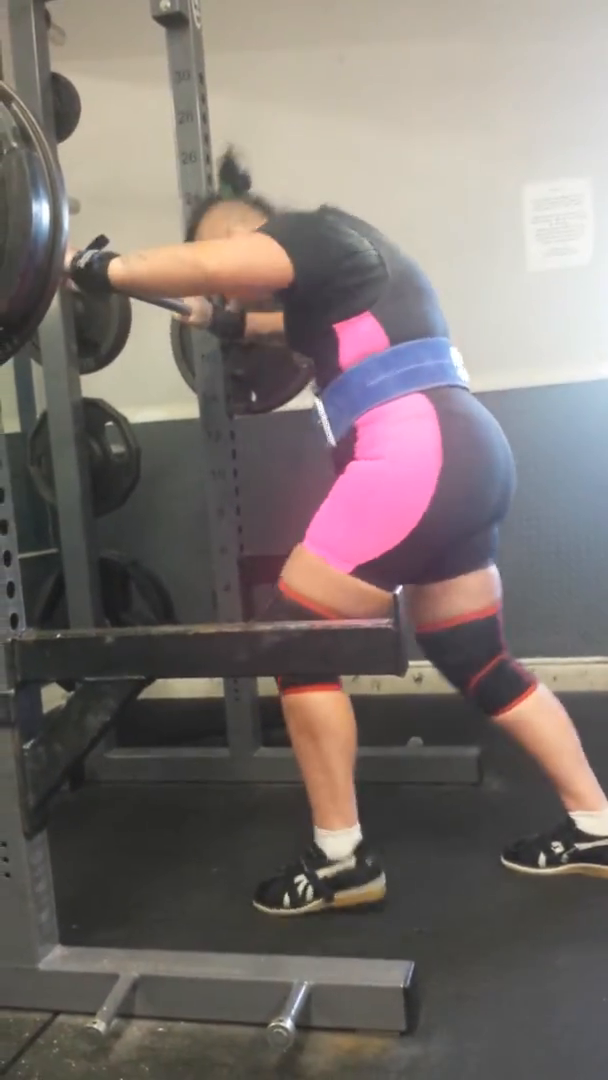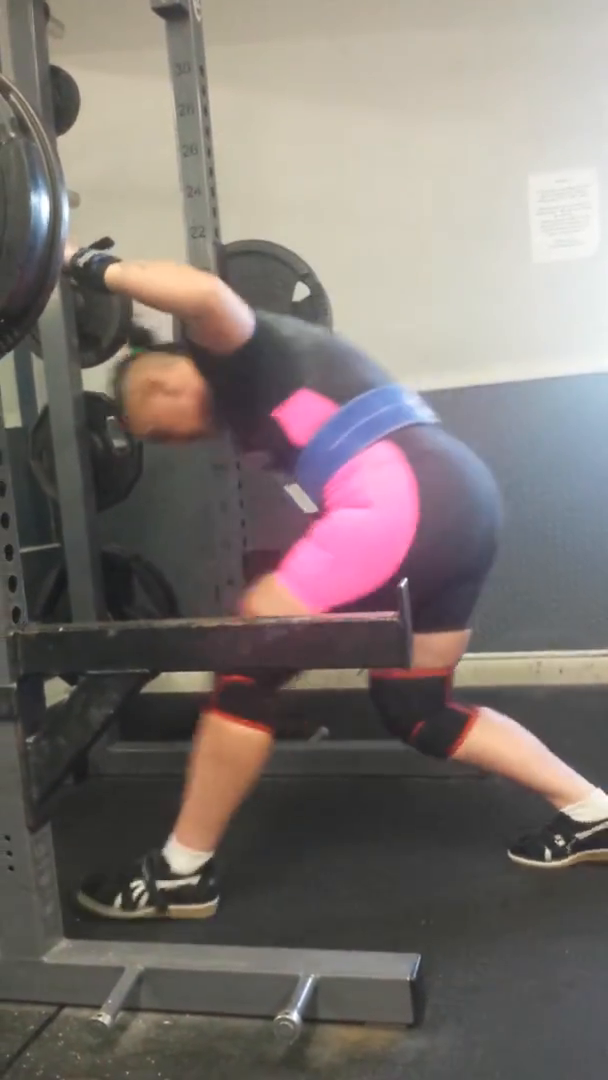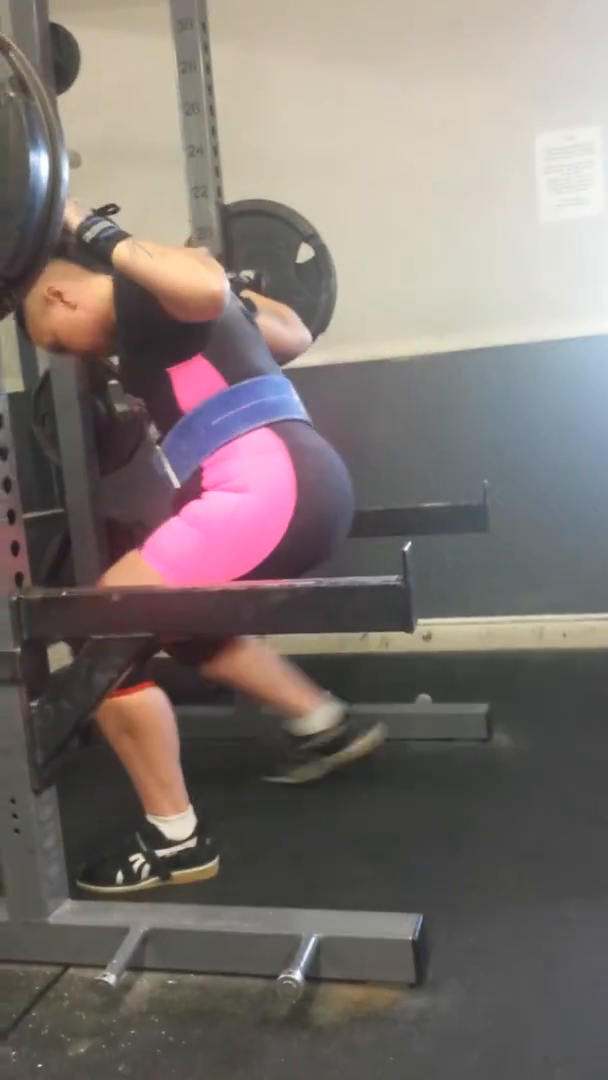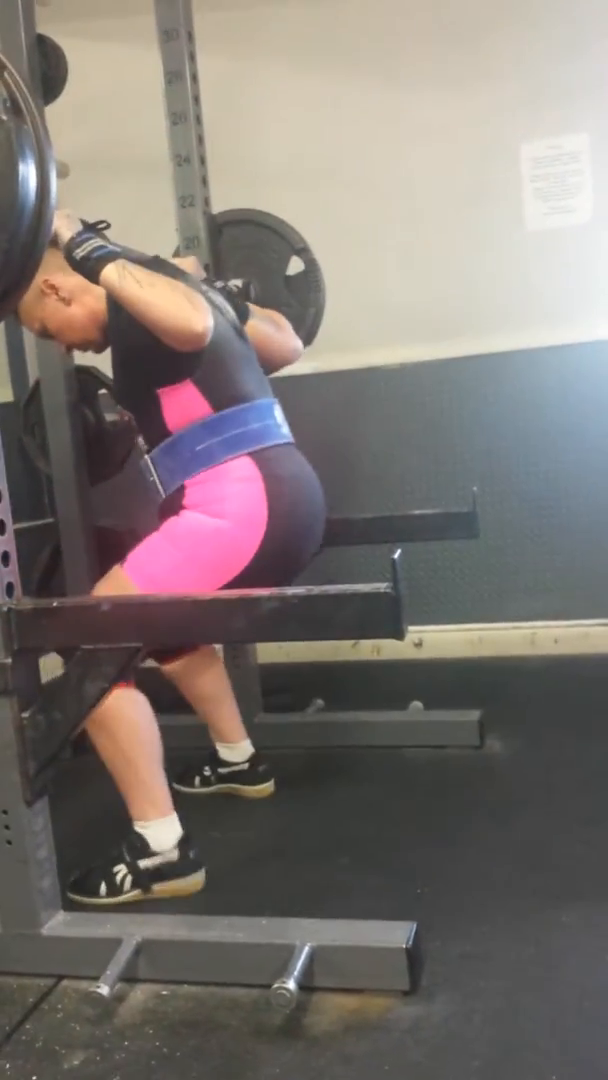
dt=0.4s
person 1, frame 1
left shoulder: (316, 232)
right shoulder: (335, 255)
left elbow: (213, 264)
left wrist: (97, 268)
right wrist: (233, 324)
left hip: (415, 456)
right hip: (466, 454)
right knee: (475, 661)
left ankle: (342, 861)
person 1, frame 2
left shoulder: (230, 360)
right shoulder: (266, 355)
left elbow: (205, 296)
left wrist: (99, 270)
left hip: (400, 501)
right hip: (456, 494)
left knee: (248, 668)
right knee: (418, 709)
left ankle: (180, 874)
person 1, frame 3
left shoulder: (142, 295)
right shoulder: (166, 300)
left elbow: (206, 287)
right elbow: (294, 334)
left wrist: (99, 237)
right wrist: (247, 292)
left hip: (267, 492)
right hip: (306, 483)
left ankle: (177, 841)
right ankle: (325, 723)
person 1, frame 4
left shoulder: (144, 295)
right shoulder: (174, 288)
left elbow: (190, 325)
right elbow: (286, 343)
left wrist: (94, 255)
right wrist: (206, 284)
left hip: (242, 509)
right hip: (285, 497)
left ankle: (160, 850)
right ankle: (238, 761)
